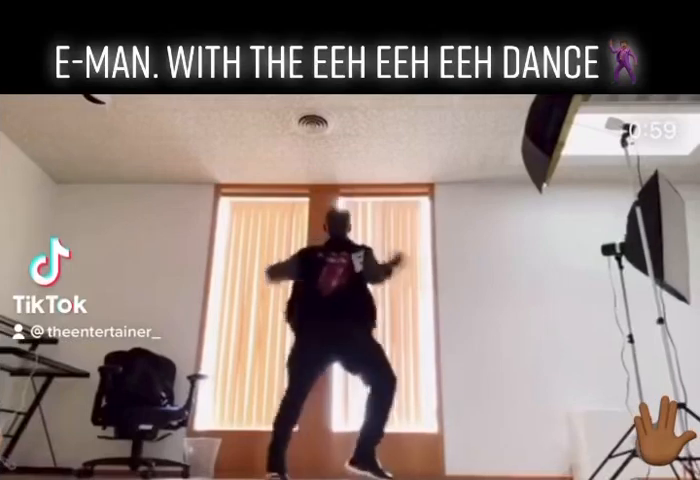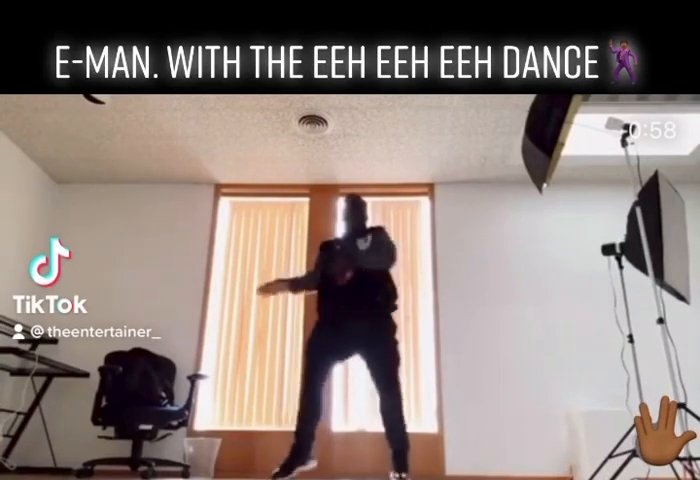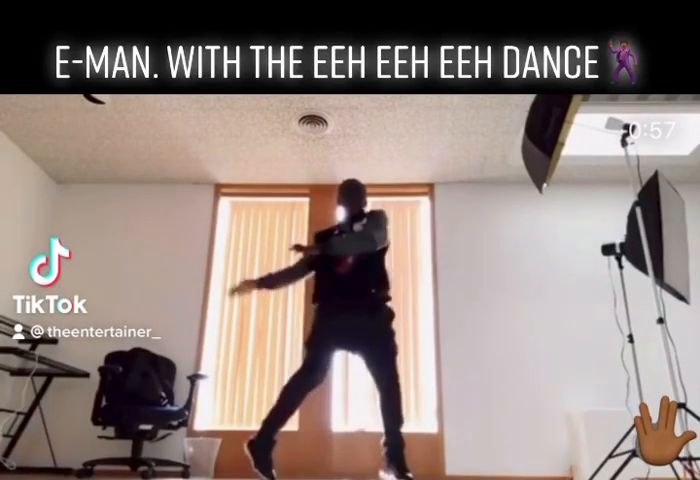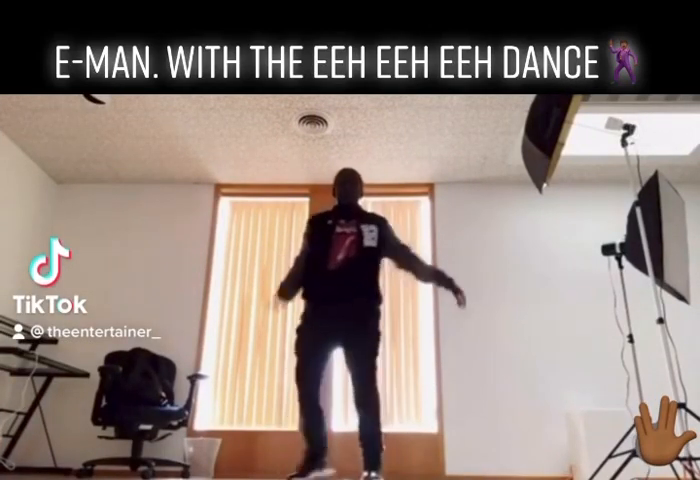
dt=1s
person 1, frame 1
left shoulder: (363, 254)
right shoulder: (310, 254)
left elbow: (375, 275)
right elbow: (274, 272)
left wrist: (388, 268)
right wrist: (281, 272)
left hip: (354, 331)
right hip: (314, 331)
left knee: (385, 382)
right knee: (297, 390)
left ankle: (364, 455)
person 1, frame 2
left shoulder: (377, 236)
right shoulder: (330, 248)
left elbow: (387, 260)
right elbow: (315, 279)
left wrist: (349, 257)
right wrist: (286, 284)
left hip: (374, 320)
right hip: (336, 320)
left knee: (388, 384)
right knee: (312, 377)
right ankle: (301, 451)
person 1, frame 3
left shoulder: (377, 220)
right shoulder: (326, 236)
left elbow: (370, 242)
right elbow: (297, 271)
left wrist: (322, 249)
right wrist: (259, 283)
left hip: (371, 310)
right hip: (333, 312)
left knee: (387, 377)
right knee: (311, 373)
right ankle: (262, 443)
person 1, frame 4
left shoulder: (377, 224)
right shoulder: (318, 223)
left elbow: (404, 256)
right elbow: (303, 264)
left wrist: (445, 280)
right wrist: (287, 289)
left hip: (361, 311)
right hip: (320, 311)
left knee: (365, 382)
right knee: (307, 377)
right ankle: (315, 453)
